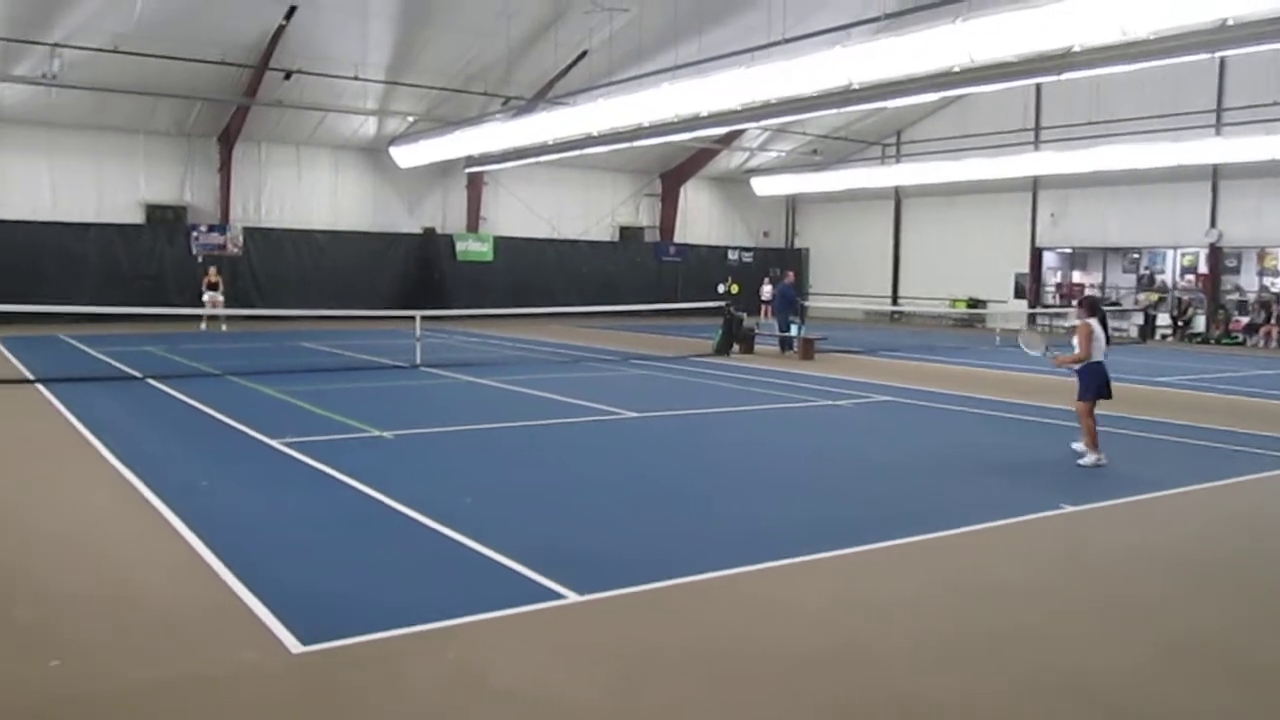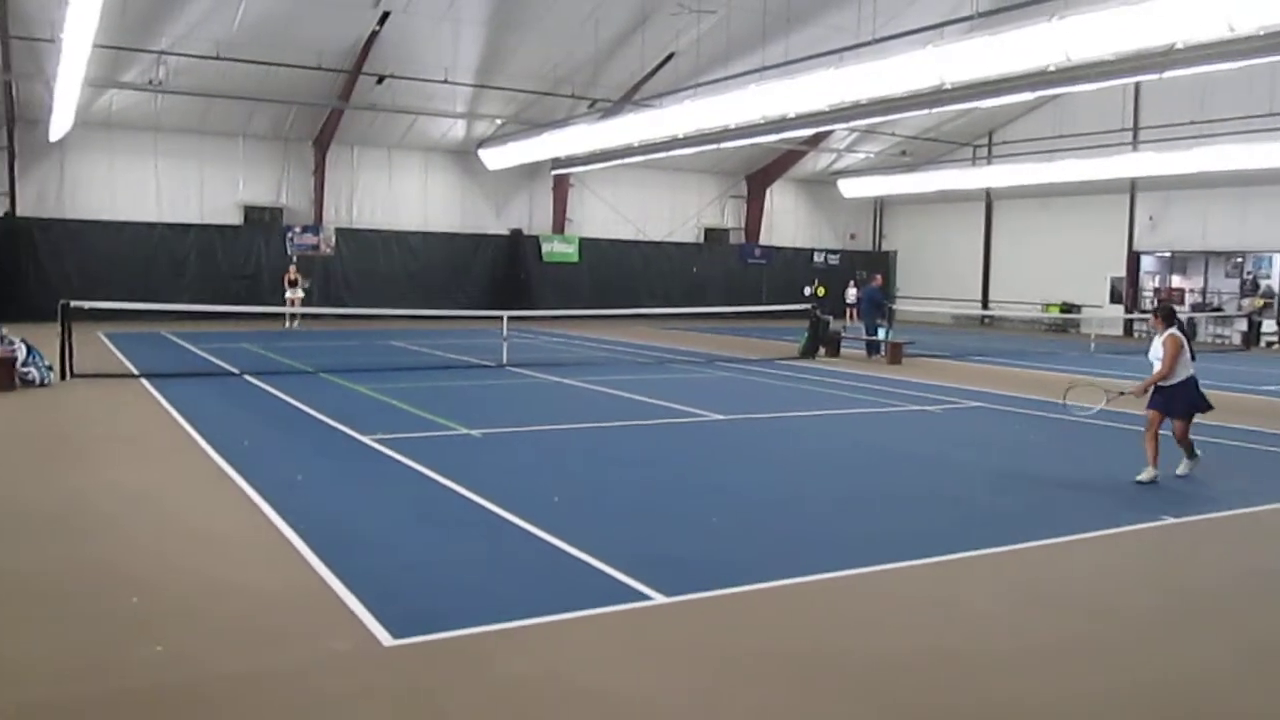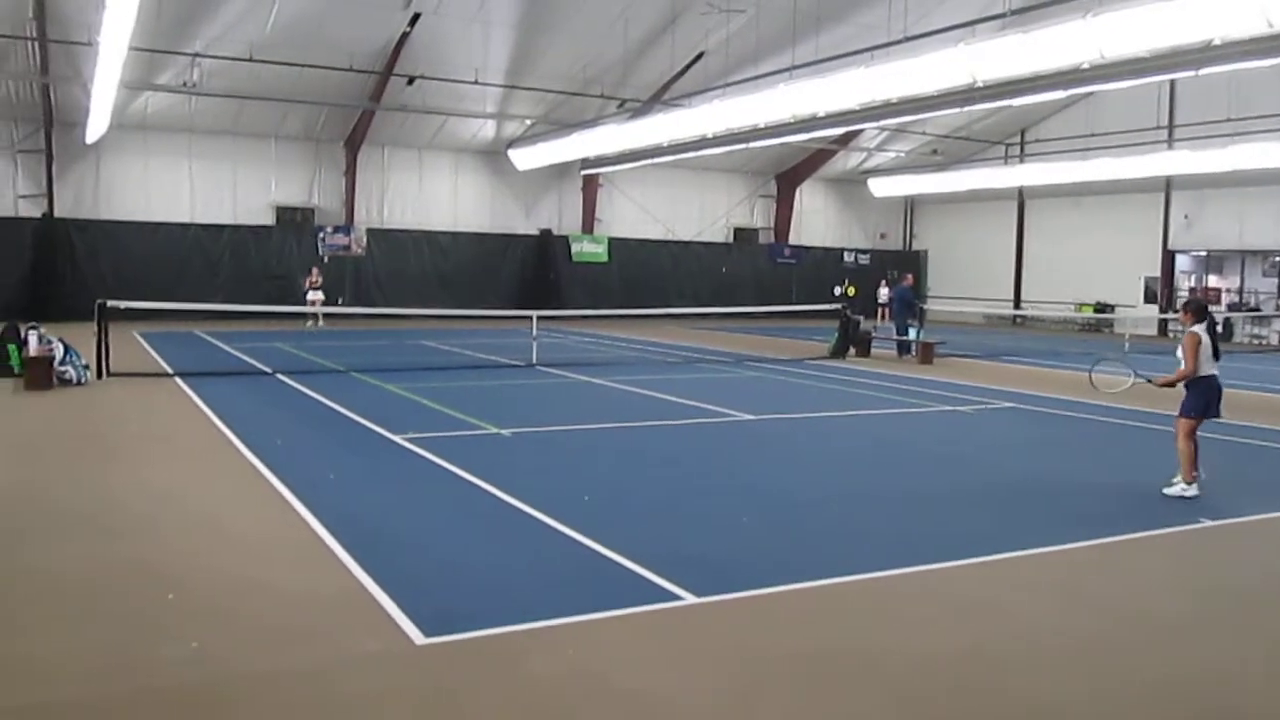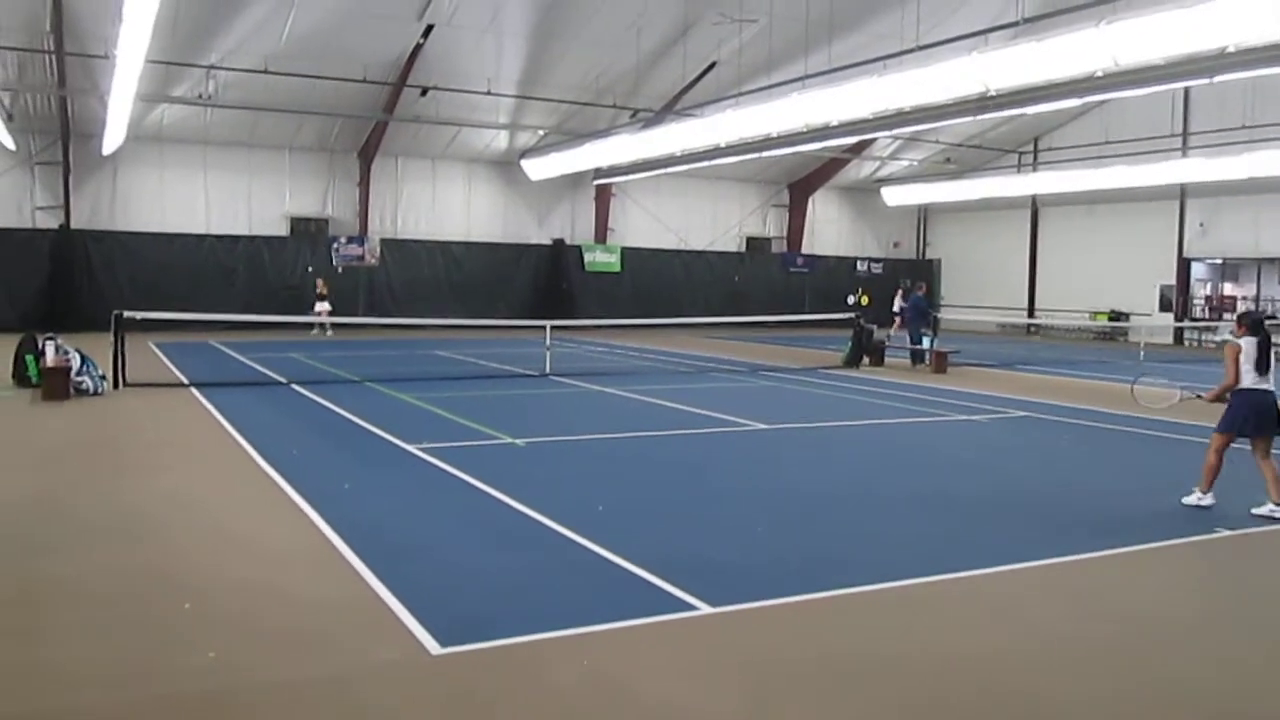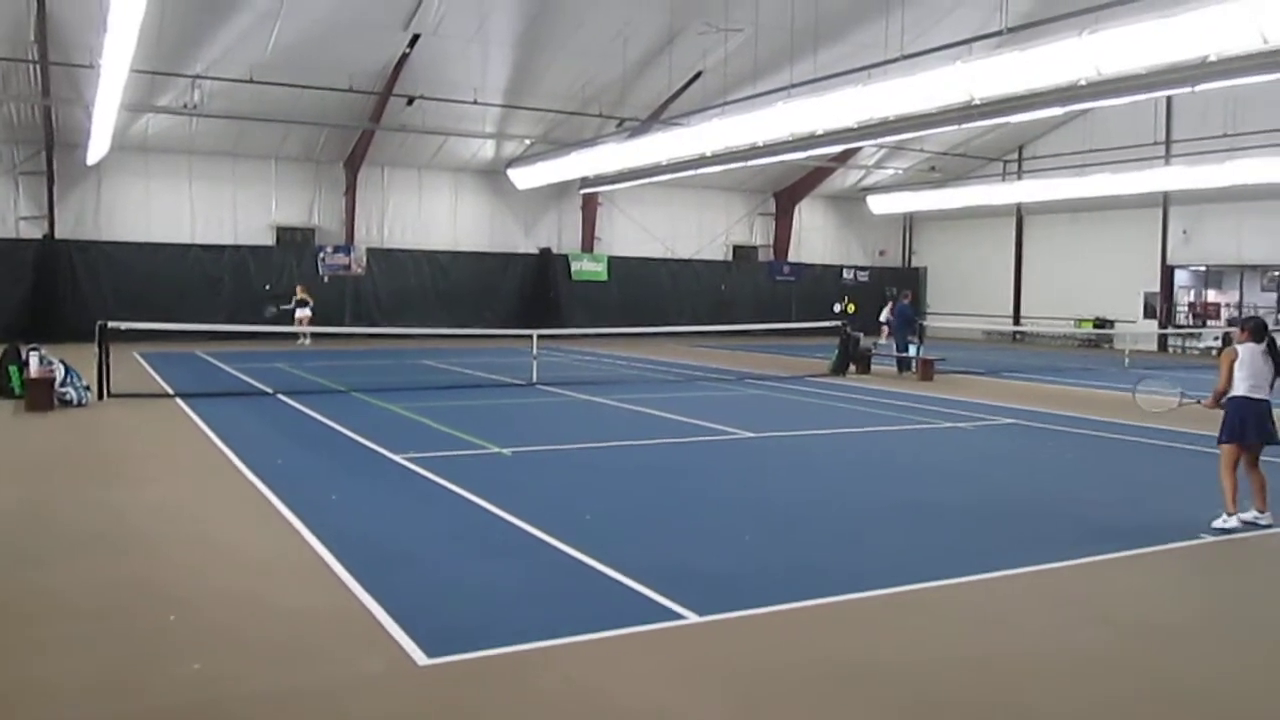
dt=0.5s
person 1, frame 1
left shoulder: (1084, 326)
right shoulder: (1096, 325)
left elbow: (1084, 355)
left wrist: (1063, 360)
right wrist: (1069, 360)
left hip: (1091, 373)
right hip: (1093, 373)
left knee: (1083, 414)
right knee: (1087, 413)
left ankle: (1096, 454)
right ankle: (1088, 443)
person 1, frame 2
left shoulder: (1172, 338)
right shoulder: (1158, 338)
left elbow: (1166, 371)
left wrist: (1144, 385)
right wrist: (1148, 385)
left hip: (1183, 388)
right hip: (1163, 389)
left knee: (1179, 434)
right knee: (1150, 425)
left ankle: (1191, 456)
right ankle: (1151, 470)
person 1, frame 3
left shoulder: (1191, 336)
right shoulder: (1204, 333)
left elbow: (1190, 370)
left wrist: (1167, 380)
right wrist: (1174, 380)
left hip: (1201, 388)
right hip: (1209, 385)
left knee: (1182, 434)
right knee: (1187, 432)
left ankle: (1187, 485)
right ankle: (1193, 473)
person 1, frame 4
left shoulder: (1234, 347)
left elbow: (1231, 381)
right elbow: (1258, 379)
left wrist: (1215, 394)
right wrist: (1227, 396)
left hip: (1245, 401)
left knee: (1216, 448)
left ankle: (1203, 494)
person 1, frame 5
left shoulder: (1232, 352)
right shoulder: (1269, 356)
left elbow: (1223, 387)
right elbow: (1265, 387)
left wrist: (1213, 401)
left hip: (1240, 410)
right hip: (1262, 410)
left knee: (1227, 466)
right knee: (1251, 464)
left ankle: (1230, 516)
right ankle: (1262, 512)
